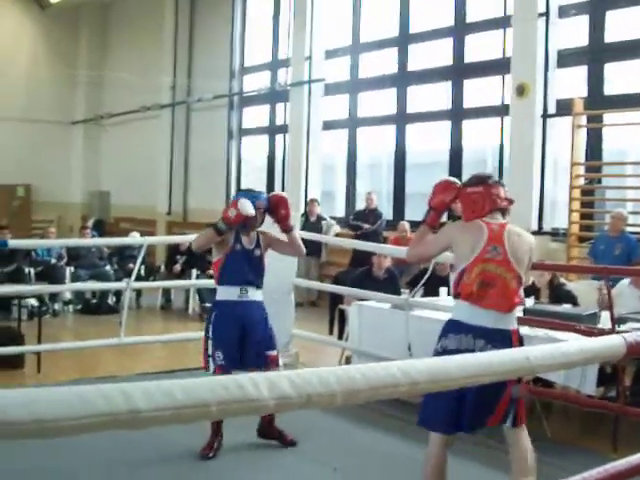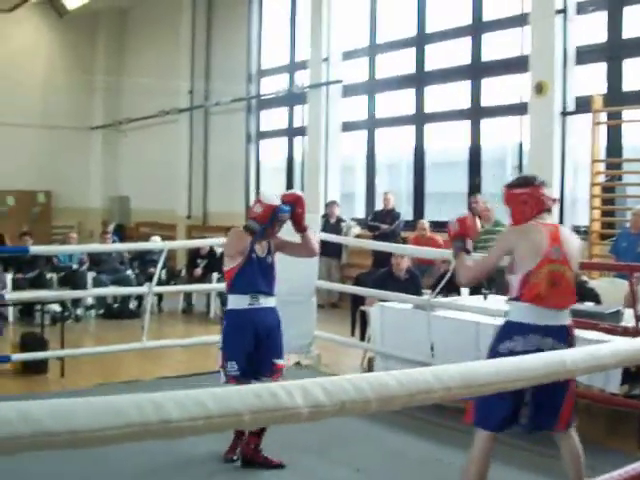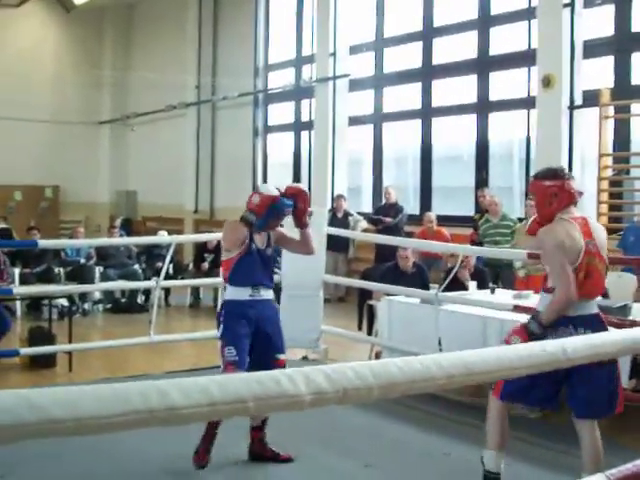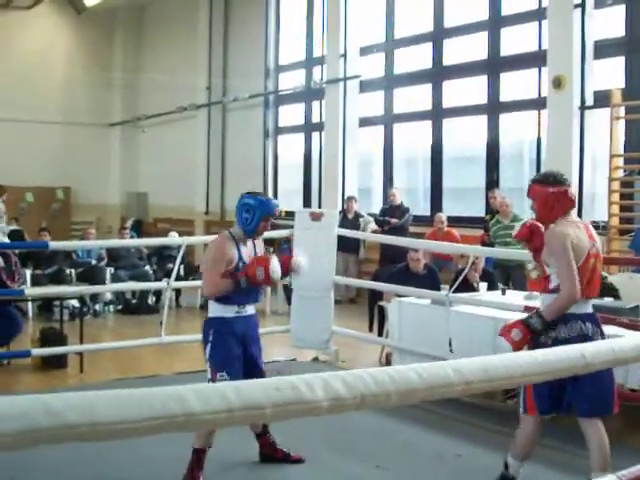
dt=0.3s
person 1, frame 1
left shoulder: (460, 231)
right shoulder: (526, 241)
left elbow: (413, 255)
left wrist: (433, 213)
left hip: (460, 335)
right hip: (503, 340)
left knee: (439, 433)
right knee: (515, 429)
person 1, frame 2
left shoulder: (516, 235)
right shoulder: (573, 239)
left elbow: (468, 276)
left wrist: (459, 243)
left hip: (518, 336)
right hip: (559, 339)
left knee: (487, 428)
right knee: (563, 430)
person 1, frame 3
left shoulder: (550, 234)
right shoulder: (598, 230)
left elbow: (566, 294)
left wrist: (532, 328)
left hip: (556, 329)
right hip: (590, 327)
left knee: (500, 397)
right knee: (587, 421)
person 1, frame 4
left shoulder: (556, 234)
right shoulder: (587, 231)
left elbow: (570, 294)
left wrist: (532, 323)
right wrist: (537, 247)
left hip: (559, 327)
right hip: (589, 327)
left knee: (533, 411)
right knee: (591, 417)
person 2, frame 1
left shoulder: (264, 238)
right shoulder: (226, 234)
left elbow: (299, 252)
right elbow: (195, 246)
left wrist: (286, 223)
right wrist: (224, 223)
left hip: (255, 308)
right hip: (226, 308)
left knee: (268, 369)
right knee: (222, 374)
left ankle: (267, 424)
right ankle: (215, 435)
person 2, frame 2
left shoulder: (274, 243)
right shoulder: (240, 236)
left elbow: (312, 251)
right elbow: (233, 251)
left wrist: (300, 223)
right wrist: (255, 224)
left hip: (268, 315)
right hip: (239, 316)
left knee: (270, 382)
right knee: (238, 383)
left ankle: (252, 449)
right ankle: (239, 437)
person 2, frame 3
left shoulder: (273, 235)
right shoulder: (235, 228)
left elbow: (309, 249)
right elbow: (231, 244)
left wrist: (301, 218)
right wrist: (252, 215)
left hip: (266, 307)
right hip: (237, 309)
right knee: (233, 374)
left ankle: (258, 443)
right ankle: (209, 435)
person 2, frame 4
left shoulder: (256, 245)
right shoulder: (222, 245)
left elbow: (260, 278)
right elbow: (209, 289)
left wrist: (280, 271)
right wrist: (248, 278)
left hip: (247, 322)
right hip: (222, 326)
left ankle: (268, 446)
